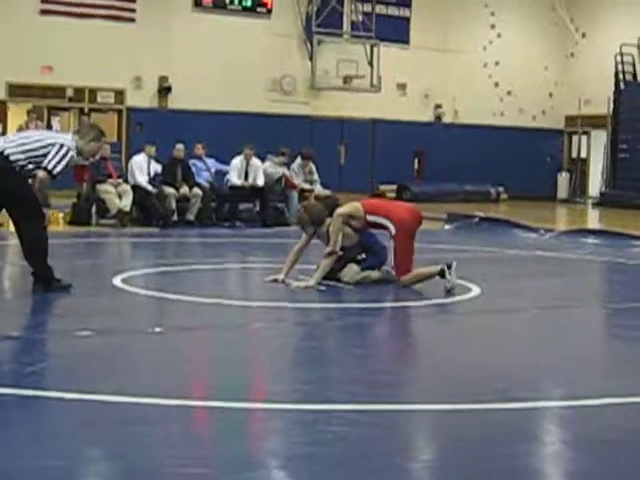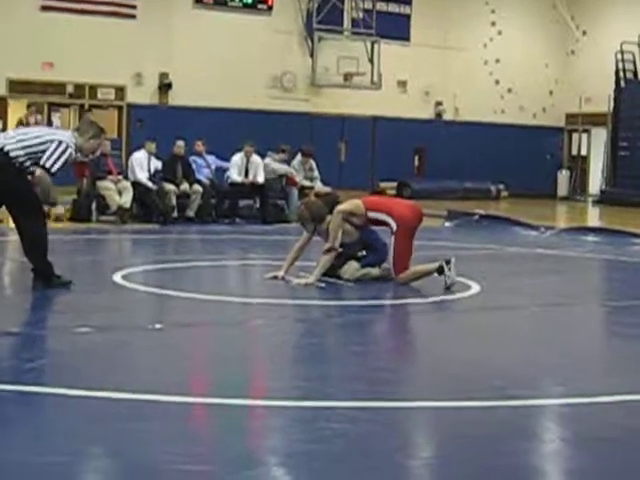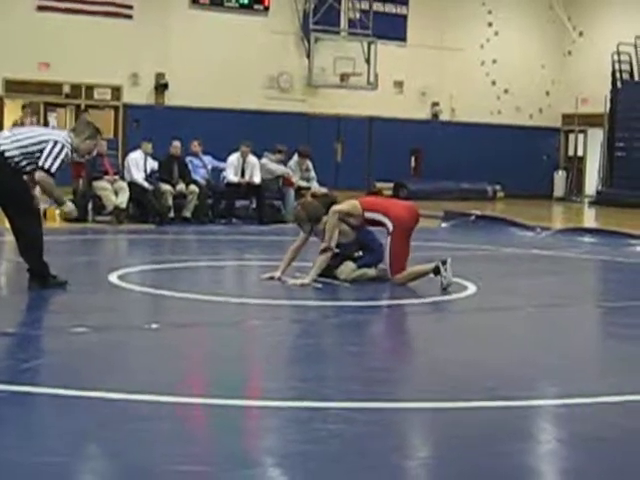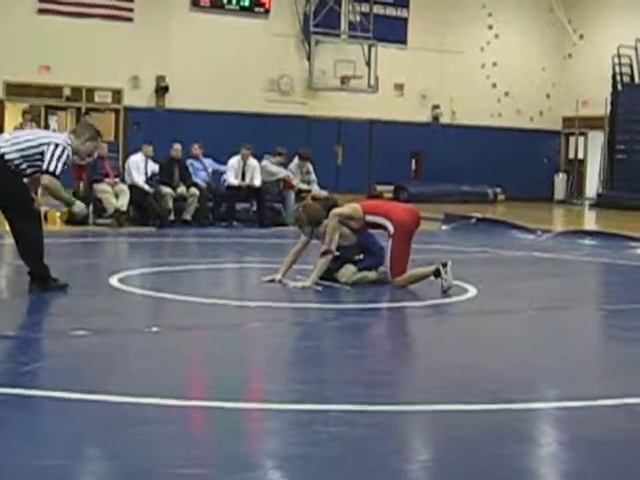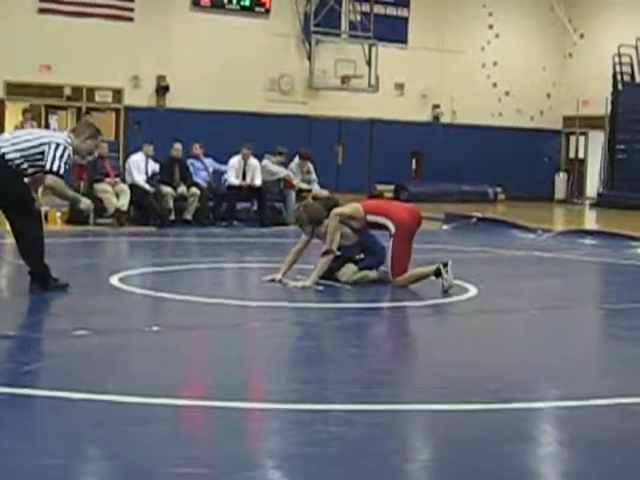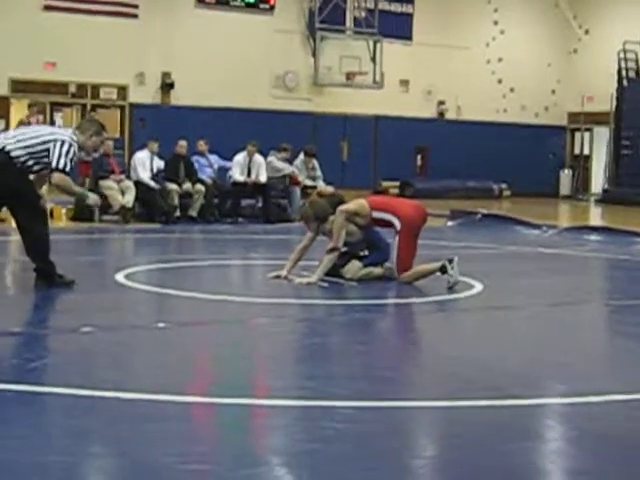
dt=0.1s
person 1, frame 1
left shoulder: (338, 215)
right shoulder: (344, 212)
left elbow: (331, 252)
left wrist: (314, 281)
left hip: (403, 222)
right hip: (411, 212)
left knee: (403, 279)
left ankle: (441, 271)
person 1, frame 2
left shoulder: (341, 213)
right shoulder: (343, 210)
left elbow: (331, 249)
left wrist: (313, 278)
left hip: (403, 217)
right hip: (411, 209)
left knee: (400, 276)
left ankle: (439, 267)
person 1, frame 3
left shoulder: (335, 213)
right shoulder: (340, 210)
left elbow: (327, 249)
left wrist: (309, 278)
left hip: (400, 219)
right hip: (409, 210)
left knee: (398, 278)
left ankle: (437, 268)
person 1, frame 4
left shoulder: (335, 218)
left elbow: (327, 253)
left wrist: (309, 281)
left hip: (400, 222)
right hip: (408, 214)
left knee: (397, 280)
left ankle: (437, 270)
person 1, frame 5
left shoulder: (336, 217)
right shoulder: (331, 219)
left elbow: (328, 253)
left wrist: (310, 281)
left hip: (401, 222)
left knee: (398, 280)
left ankle: (438, 270)
person 1, frame 6
left shoulder: (342, 214)
right shoulder: (334, 216)
left elbow: (334, 249)
left wrist: (315, 277)
left hip: (407, 218)
right hip: (415, 209)
left knee: (402, 276)
left ankle: (443, 266)
person 2, frame 1
left shoulder: (61, 142)
right shoulder: (67, 147)
left elbow: (38, 175)
right elbow: (43, 176)
left wrist: (37, 203)
right wrist: (44, 206)
right knee: (34, 221)
right ankle: (44, 279)
person 2, frame 2
left shoulder: (61, 139)
right shoulder: (66, 144)
left elbow: (36, 170)
right elbow: (41, 174)
left wrist: (34, 199)
right knee: (33, 217)
right ankle: (44, 276)
person 2, frame 3
left shoulder: (56, 139)
right shoulder: (62, 144)
left elbow: (34, 173)
right elbow: (41, 176)
left wrist: (28, 196)
right wrist: (63, 203)
right knee: (29, 218)
right ankle: (40, 276)
person 2, frame 4
left shoulder: (57, 141)
right shoulder: (62, 146)
left elbow: (37, 177)
right elbow: (48, 181)
left wrist: (29, 197)
right wrist: (72, 203)
right knee: (29, 220)
right ankle: (40, 279)
person 2, frame 5
left shoulder: (57, 141)
right shoulder: (63, 146)
left elbow: (38, 176)
right elbow: (51, 181)
left wrist: (29, 197)
right wrist: (77, 200)
right knee: (29, 220)
right ankle: (41, 279)
person 2, frame 6
left shoulder: (62, 137)
right shoulder: (68, 142)
left elbow: (44, 173)
right elbow: (57, 179)
left wrist: (33, 196)
right wrist: (85, 195)
right knee: (34, 217)
right ankle: (46, 275)
